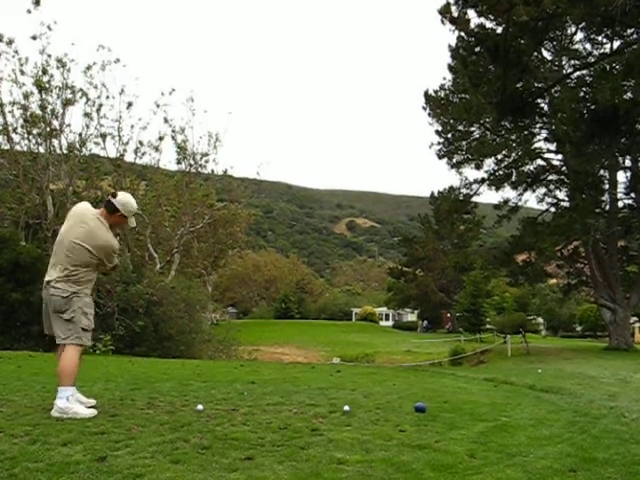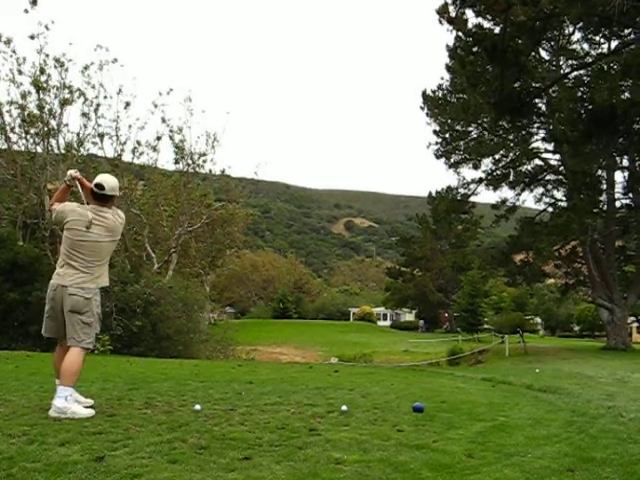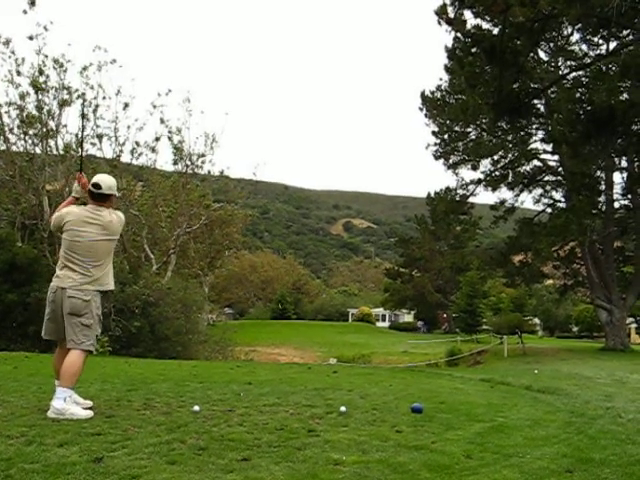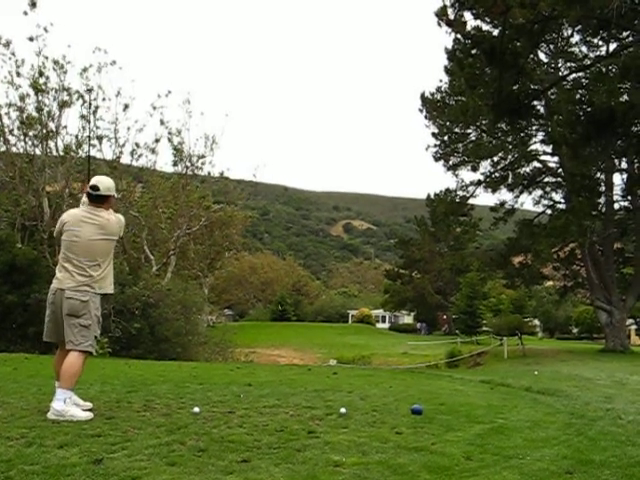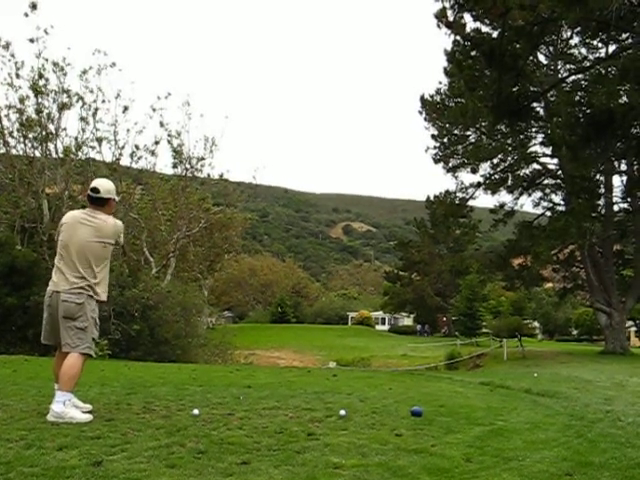
dt=0.4s
person 1, frame 1
left shoulder: (81, 209)
right shoulder: (108, 242)
right elbow: (108, 268)
right wrist: (108, 262)
left hip: (54, 287)
right hip: (72, 294)
left knee: (66, 343)
right knee: (74, 344)
left ankle: (67, 392)
right ankle: (64, 403)
person 1, frame 2
left shoulder: (73, 212)
right shoulder: (117, 220)
left elbow: (53, 207)
right elbow: (104, 204)
left wrist: (67, 183)
right wrist: (82, 181)
left hip: (59, 286)
right hip: (84, 292)
left knee: (64, 342)
right knee: (79, 345)
left ankle: (65, 392)
right ankle: (62, 402)
person 1, frame 3
left shoulder: (71, 214)
right shoulder: (116, 220)
left elbow: (54, 220)
left wrist: (75, 194)
right wrist: (87, 186)
left hip: (59, 288)
right hip: (84, 293)
left knee: (64, 344)
right knee: (79, 347)
left ankle: (64, 394)
right ankle: (60, 403)
person 1, frame 4
left shoulder: (70, 216)
right shoulder: (116, 222)
right wrist: (95, 204)
left hip: (59, 289)
right hip: (83, 294)
left knee: (65, 346)
right knee: (79, 348)
left ankle: (64, 395)
right ankle: (60, 404)
person 1, frame 5
left shoulder: (69, 217)
right shoulder: (114, 226)
left hip: (56, 291)
right hip: (80, 297)
left knee: (63, 348)
right knee: (78, 350)
left ankle: (63, 397)
right ankle: (60, 406)
